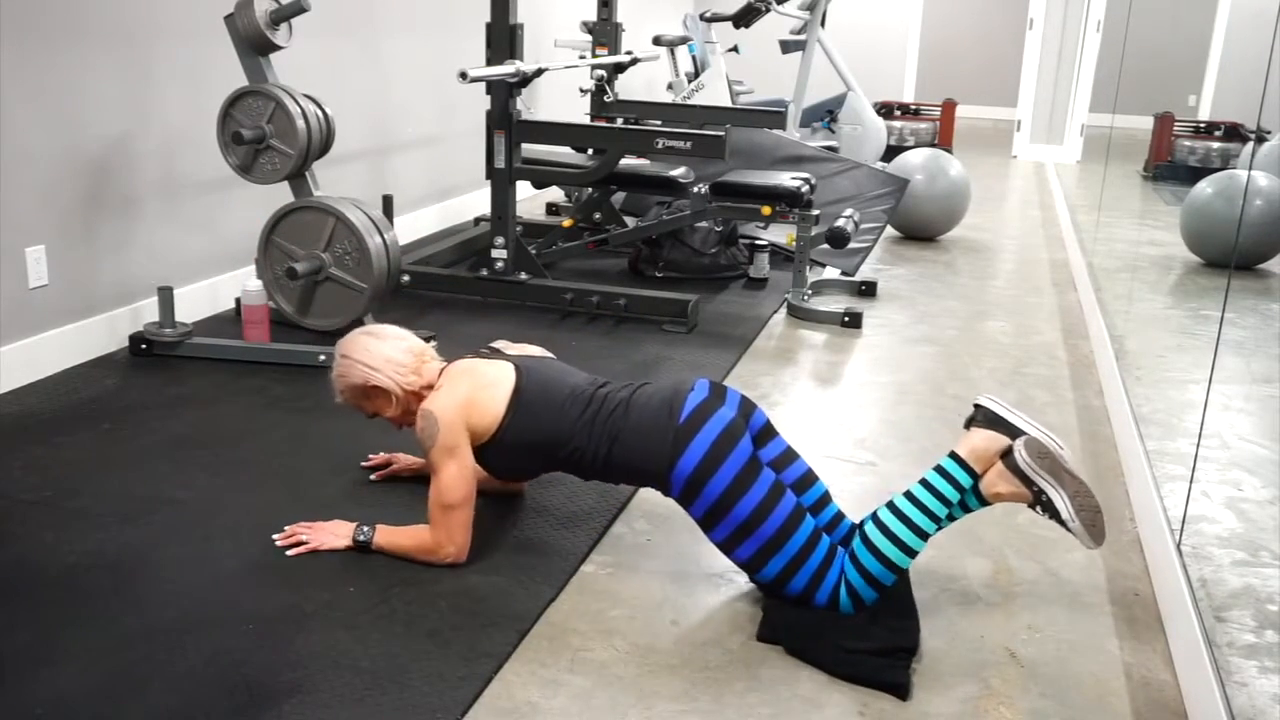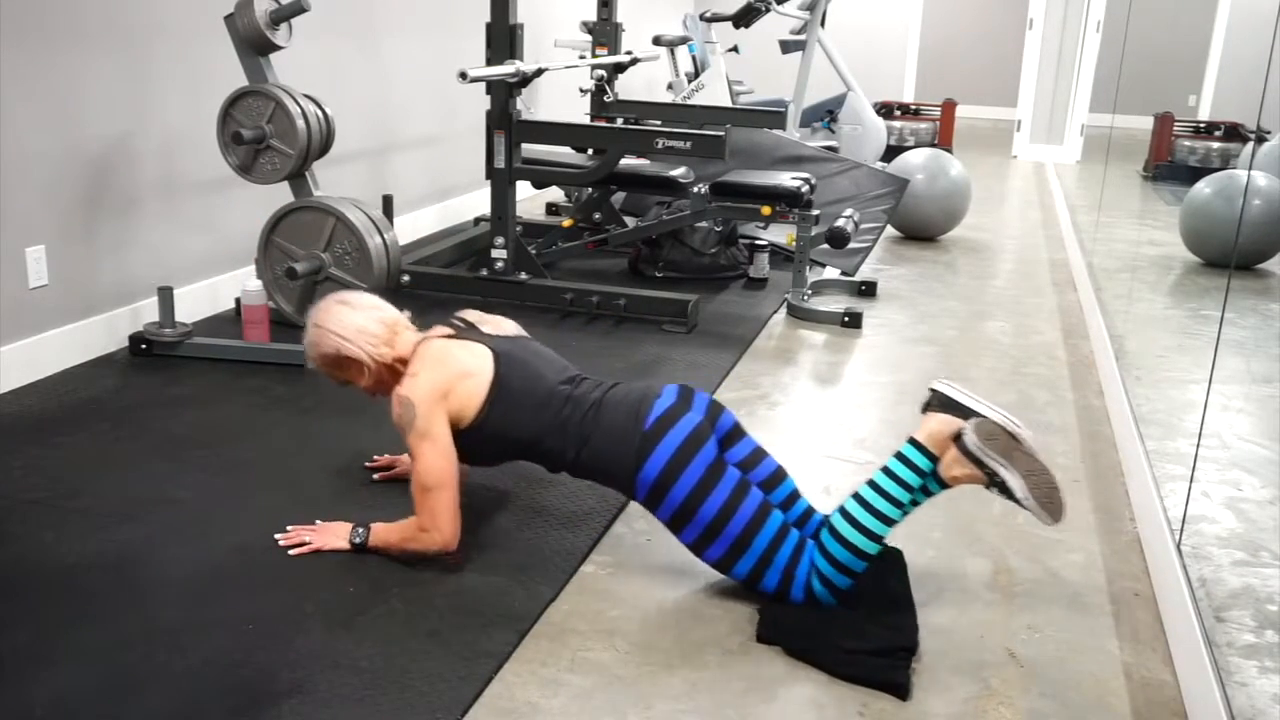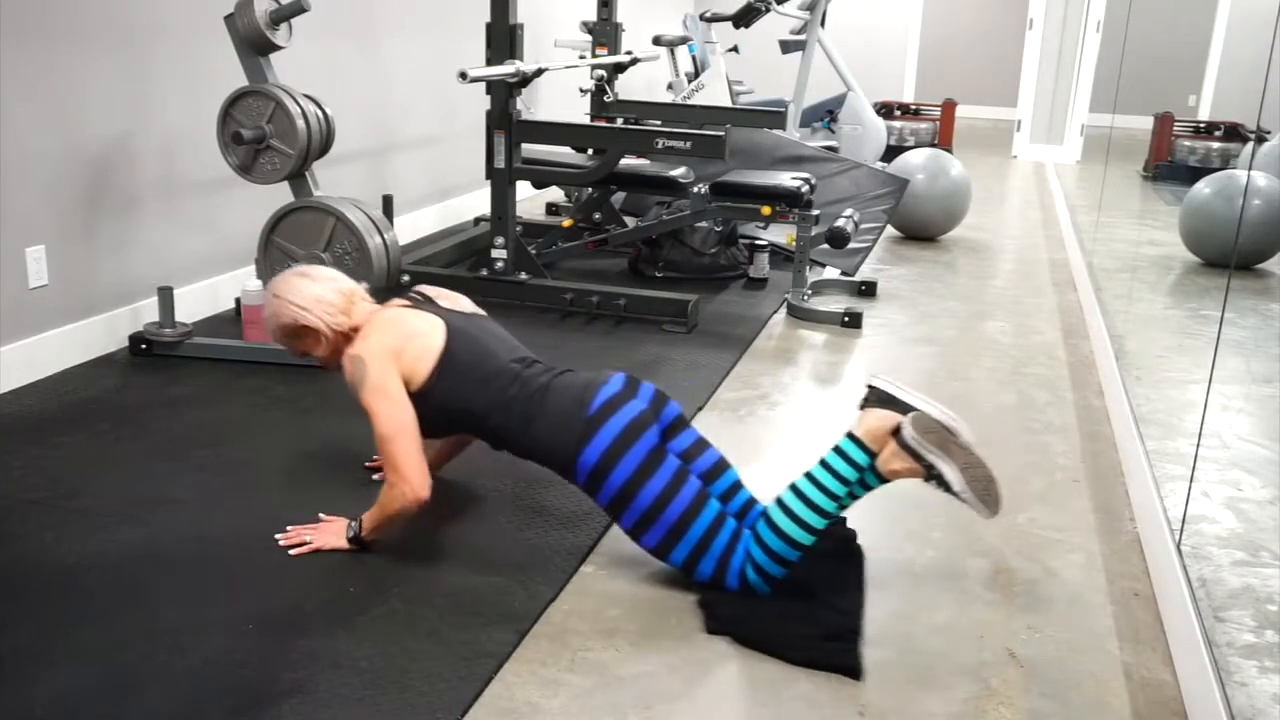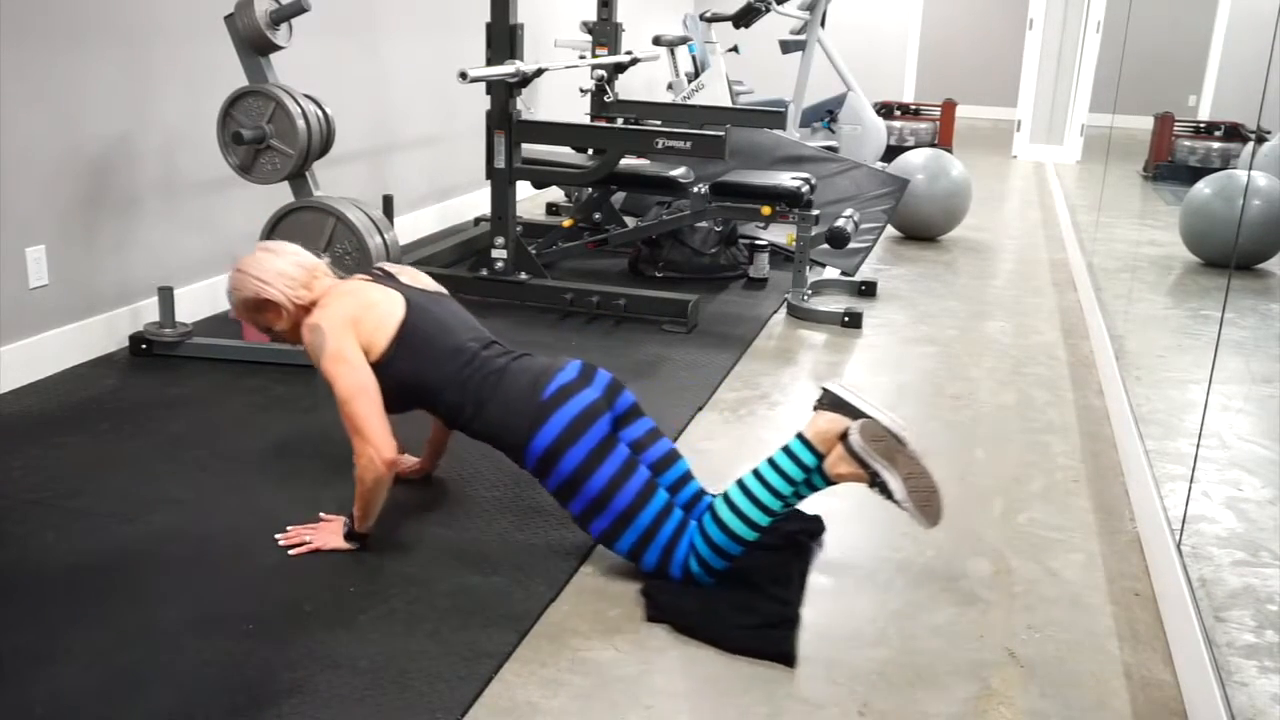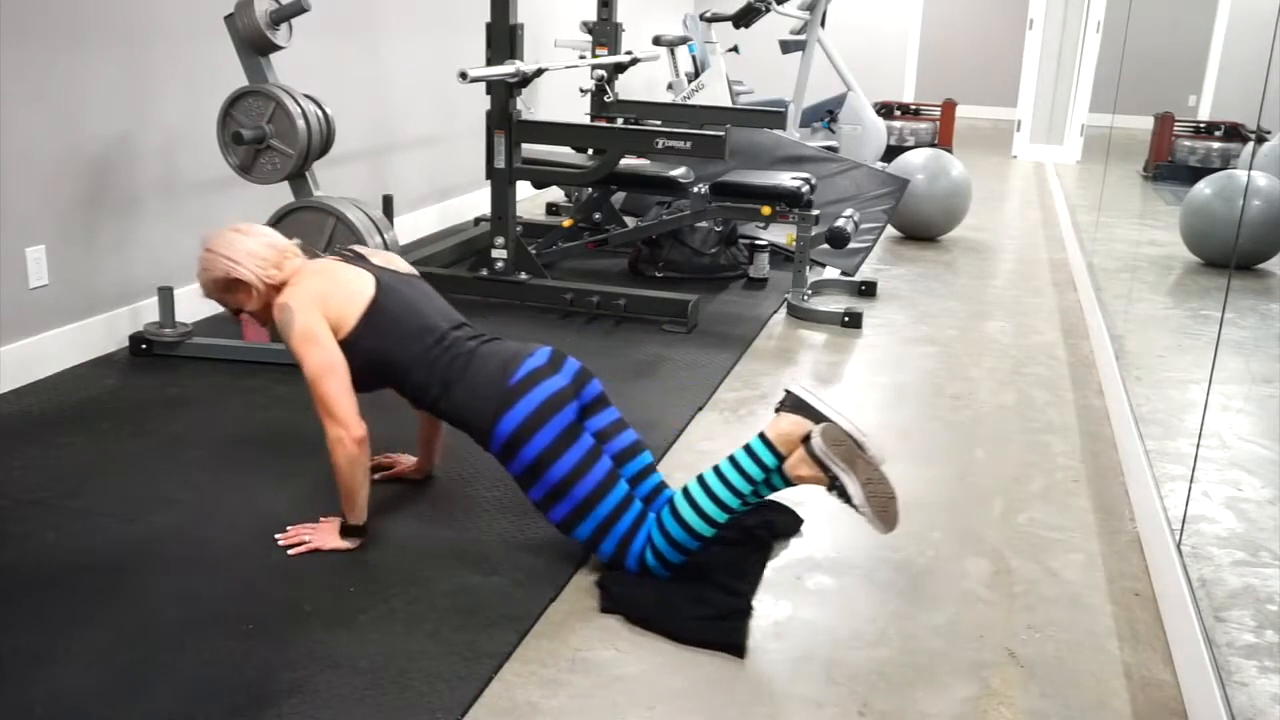
dt=0.3s
person 1, frame 1
left shoulder: (440, 411)
right shoulder: (491, 356)
left elbow: (448, 546)
right elbow: (514, 460)
left wrist: (358, 534)
right wrist: (432, 465)
left hip: (693, 453)
right hip: (713, 411)
left knee: (841, 586)
right knee: (844, 548)
left ankle: (983, 466)
right ankle: (985, 449)
person 1, frame 2
left shoulder: (415, 392)
right shoulder: (471, 323)
left elbow: (438, 536)
left wrist: (356, 534)
right wrist: (427, 459)
left hip: (662, 457)
right hip: (682, 410)
left knee: (811, 578)
right knee: (815, 542)
left ankle: (940, 449)
right ankle: (942, 433)
person 1, frame 3
left shoulder: (366, 354)
right shoulder: (425, 297)
left elbow: (408, 492)
left wrist: (357, 533)
right wrist: (429, 458)
left hip: (604, 442)
right hip: (628, 400)
left knee: (749, 566)
right knee: (758, 533)
left ankle: (879, 443)
right ankle: (881, 429)
person 1, frame 4
left shoulder: (326, 325)
right shoulder: (392, 274)
left elbow: (376, 454)
left wrist: (355, 530)
right wrist: (428, 462)
left hip: (555, 428)
right hip: (585, 387)
left knee: (694, 557)
right knee: (706, 523)
left ankle: (827, 442)
right ankle: (831, 433)
person 1, frame 5
left shoulder: (298, 303)
right shoulder: (363, 257)
left elbow: (349, 434)
left wrist: (351, 527)
right wrist: (425, 462)
left hip: (524, 413)
right hip: (554, 372)
left knee: (650, 549)
right knee: (662, 517)
left ankle: (787, 446)
right ankle: (791, 437)
